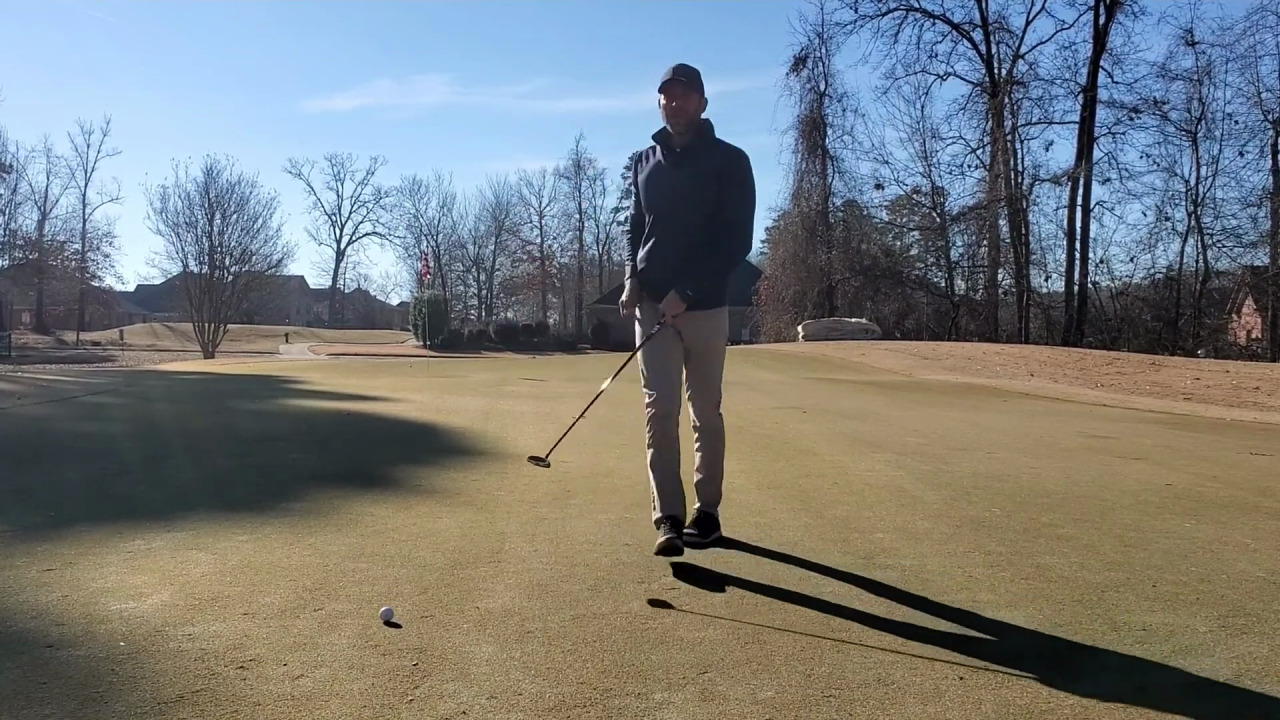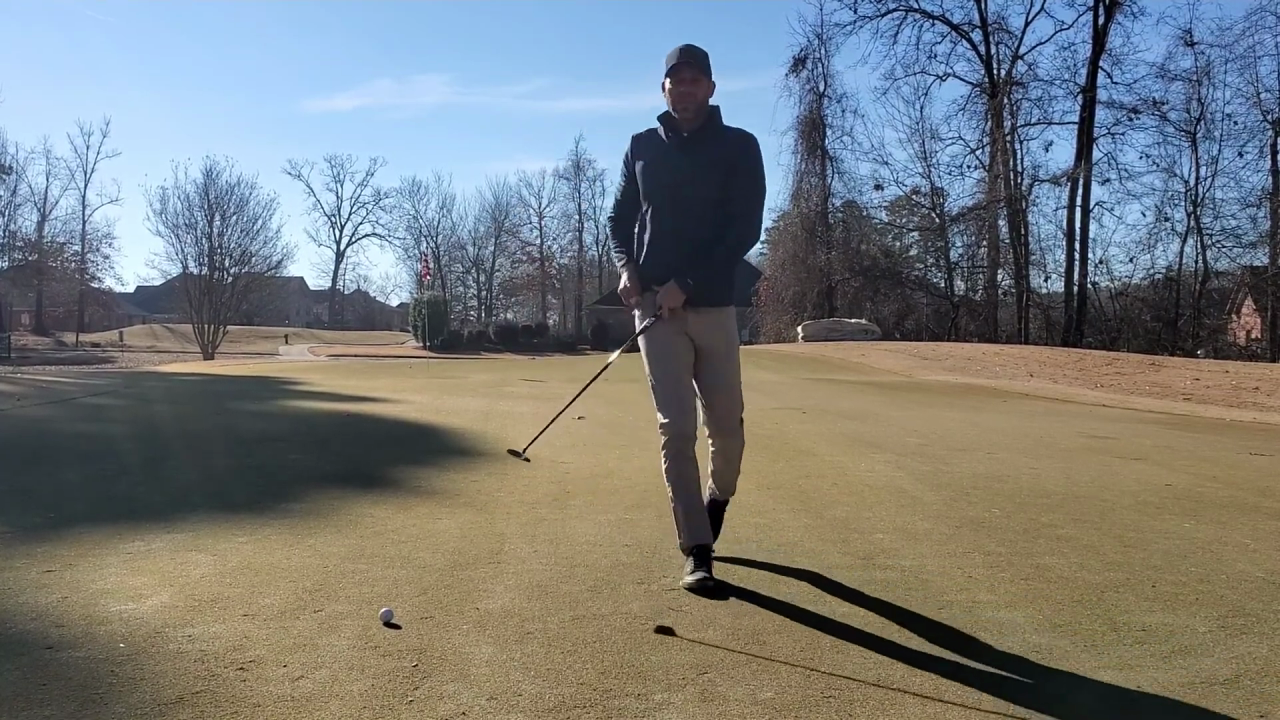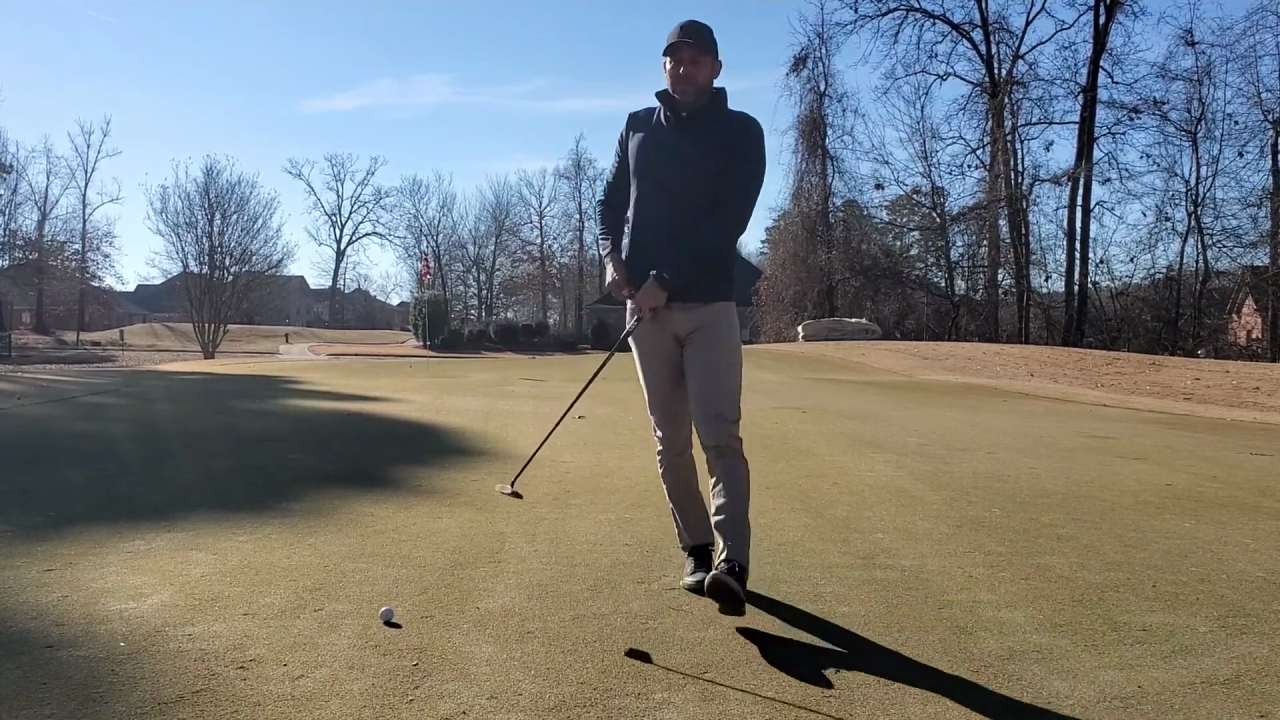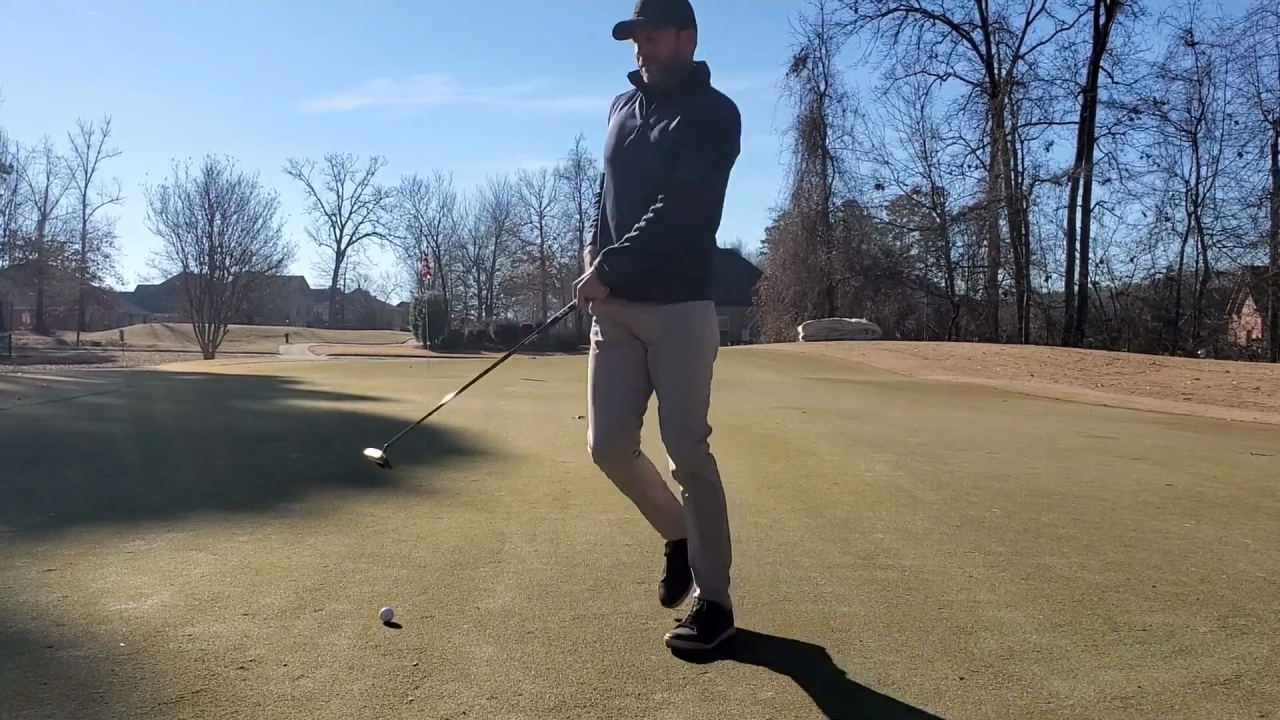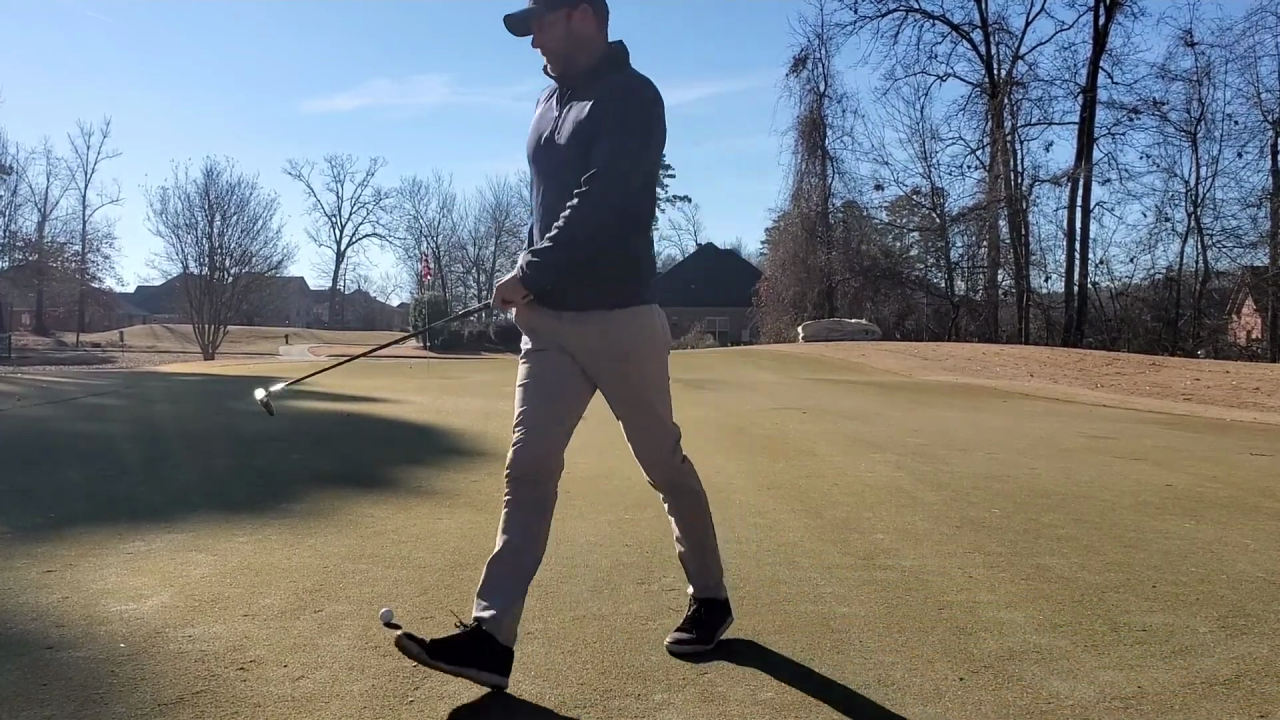
dt=0.3s
person 1, frame 1
left shoulder: (729, 161)
right shoulder: (644, 161)
left elbow: (738, 241)
left wrist: (686, 293)
right wrist: (631, 279)
left hip: (705, 307)
right hip: (652, 304)
left knee: (706, 413)
right knee: (661, 408)
left ankle: (707, 511)
right ankle: (670, 521)
person 1, frame 2
left shoulder: (739, 147)
right shoulder: (641, 147)
left elbow: (744, 230)
right elbow: (620, 217)
left wrist: (686, 283)
right wrist: (626, 267)
left hip: (714, 307)
right hip: (657, 309)
left knee: (726, 423)
right knee: (676, 429)
left ankle: (718, 496)
right ankle: (697, 549)
person 1, frame 3
left shoulder: (741, 132)
right shoulder: (637, 126)
left elbow: (730, 220)
right elbow: (610, 202)
left wrist: (665, 280)
right wrist: (613, 258)
left hip: (710, 306)
right hip: (647, 307)
left knee: (718, 432)
right knee: (671, 439)
left ankle: (733, 569)
right ankle: (697, 547)
person 1, frame 4
left shoulder: (713, 113)
right shoulder: (624, 107)
left elbow: (681, 209)
left wrist: (607, 269)
right wrist: (593, 261)
left hip: (680, 306)
right hip: (615, 307)
left knee: (687, 450)
right knee: (609, 445)
left ankle: (715, 599)
right ankle: (680, 535)
person 1, frame 5
left shoulder: (631, 98)
right shoulder: (550, 100)
left elbow: (601, 204)
left wrist: (529, 273)
right wrist: (530, 279)
left hip: (618, 313)
right hip: (548, 316)
left knee: (663, 463)
right knee: (529, 465)
left ankle: (711, 599)
right ankle: (490, 636)
